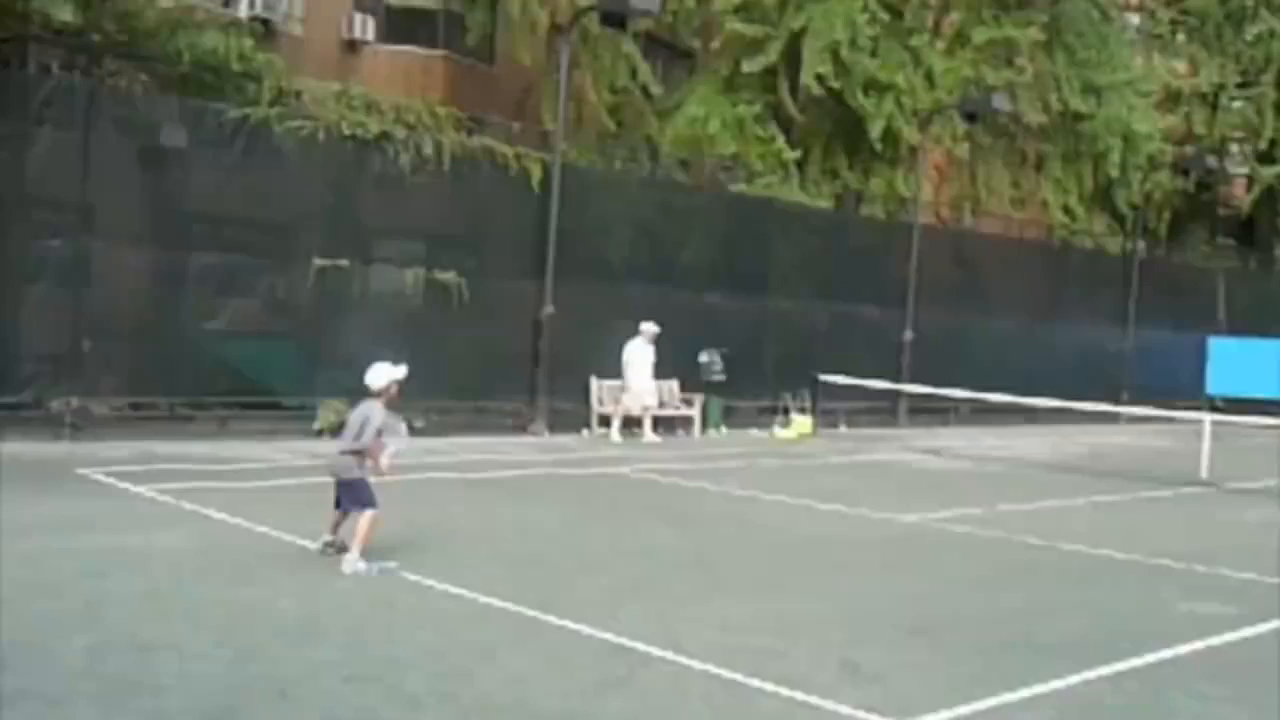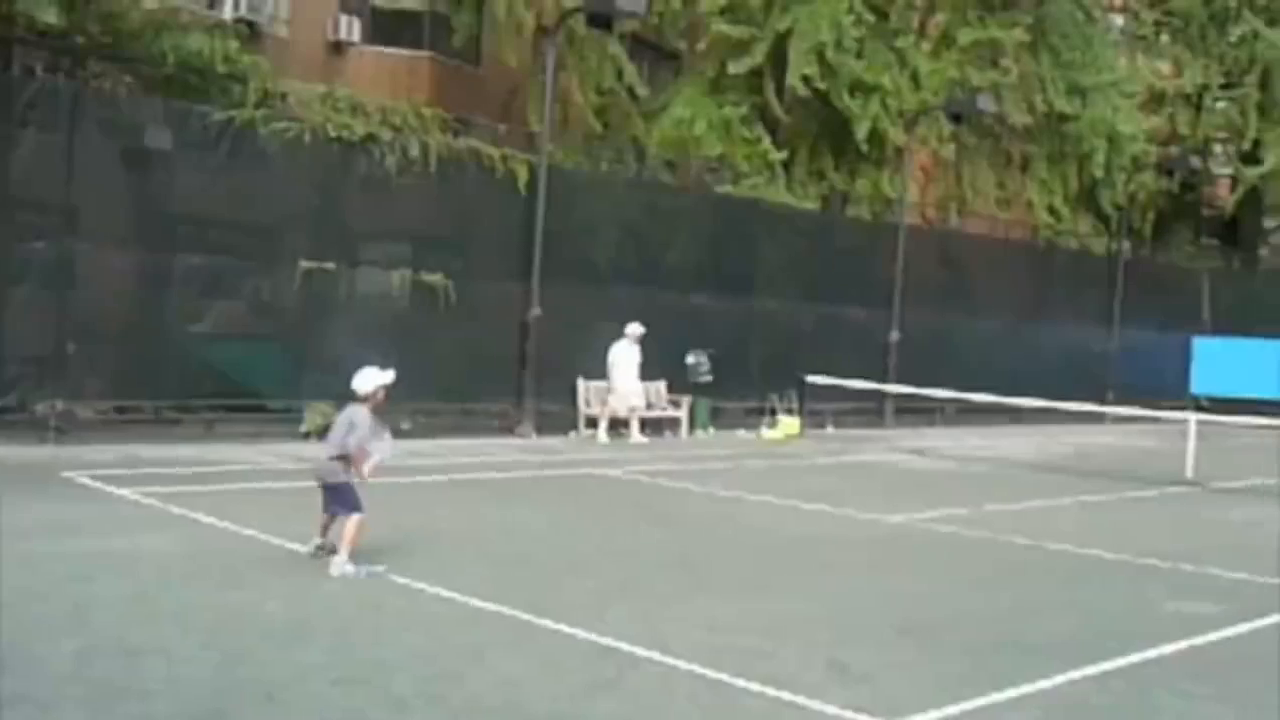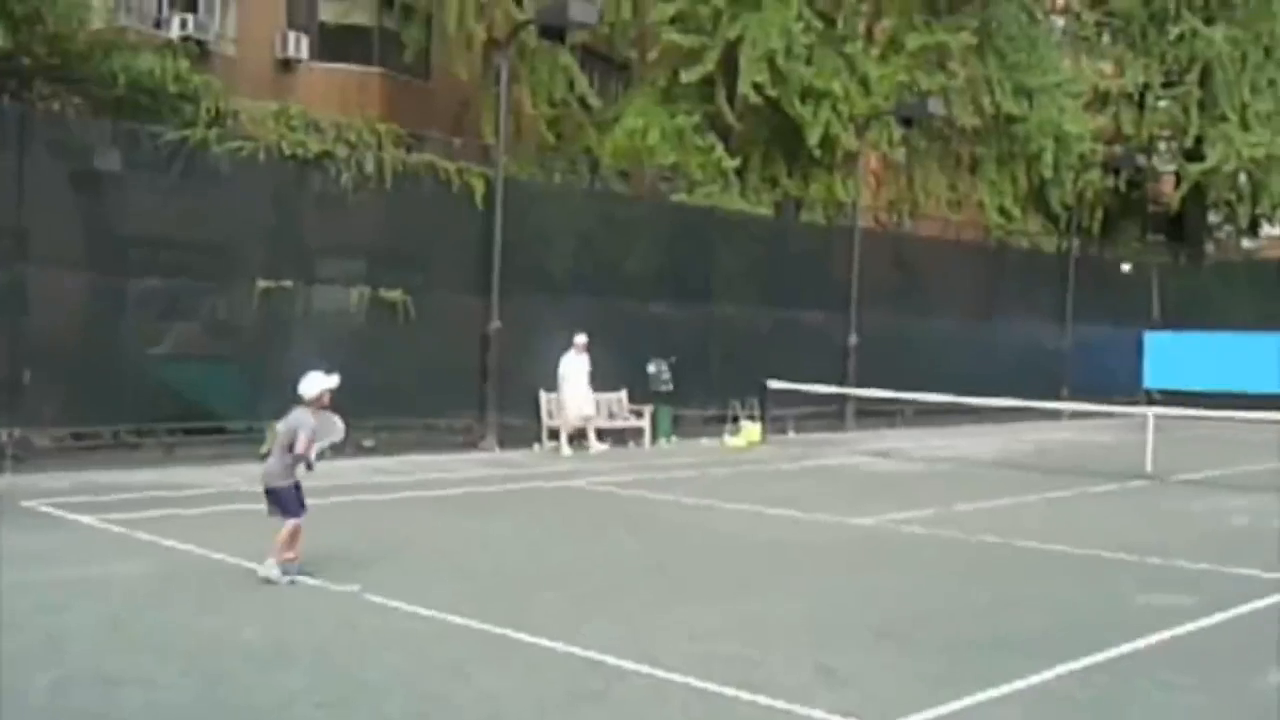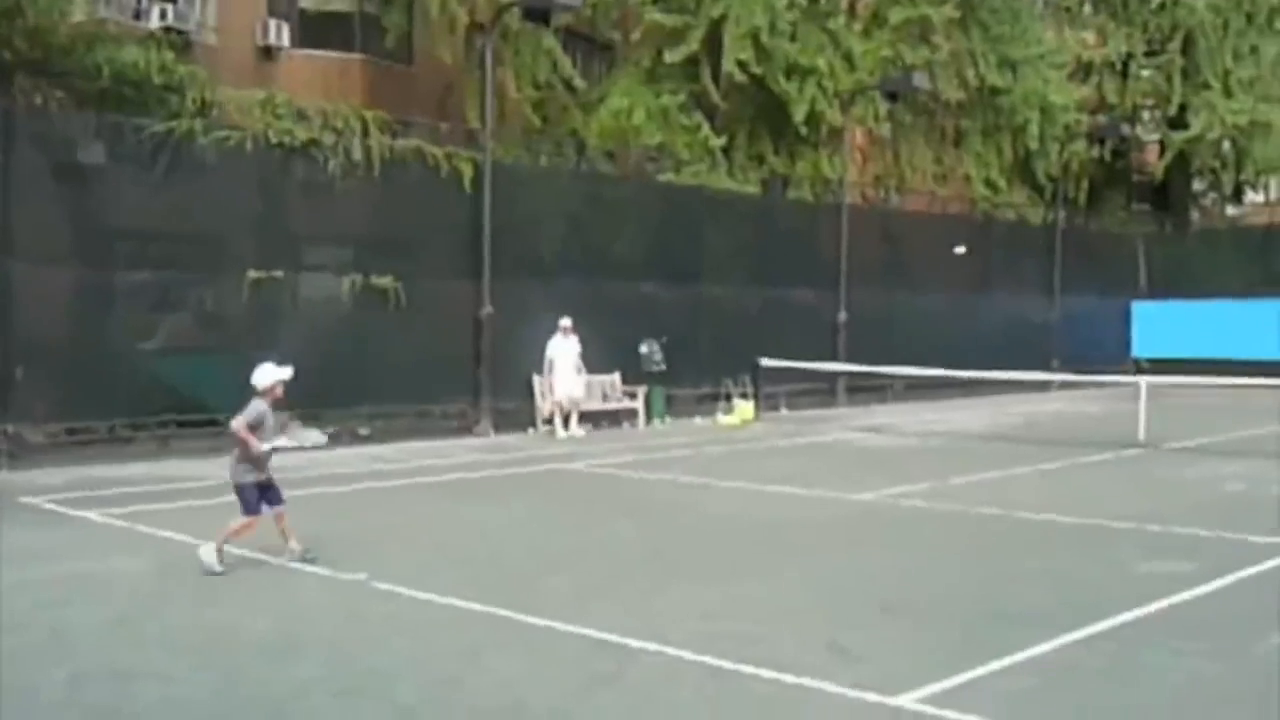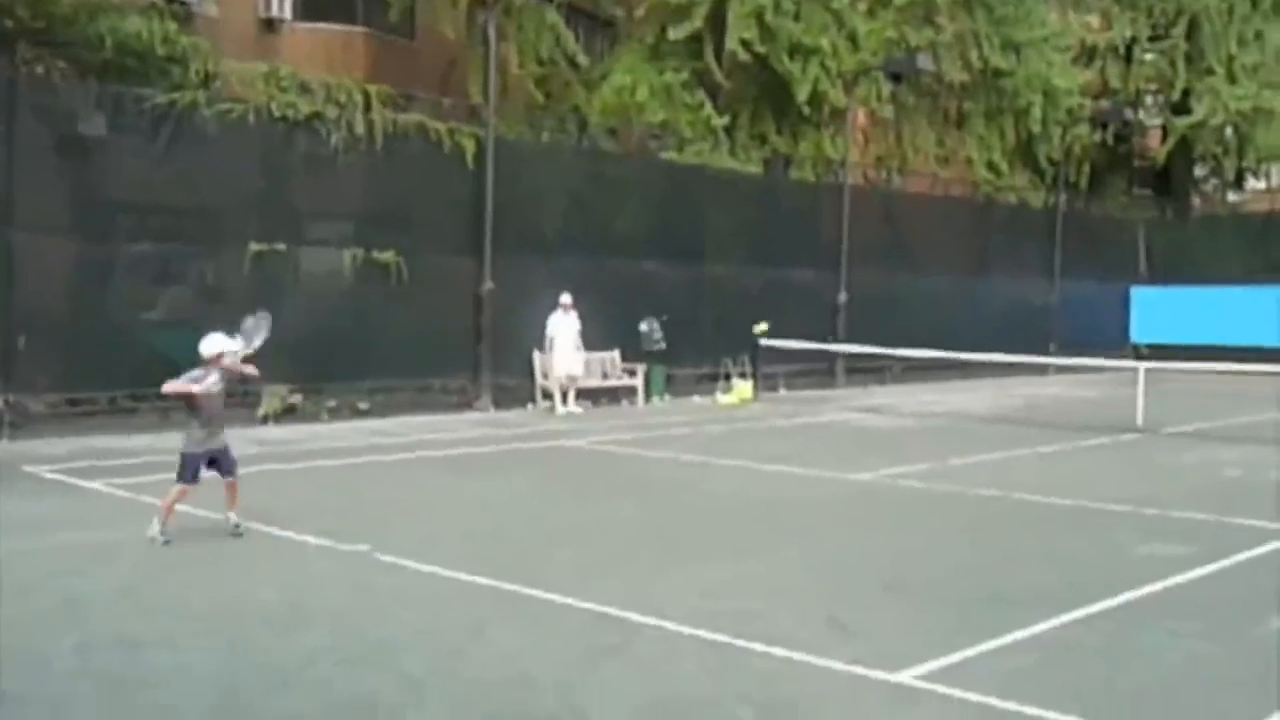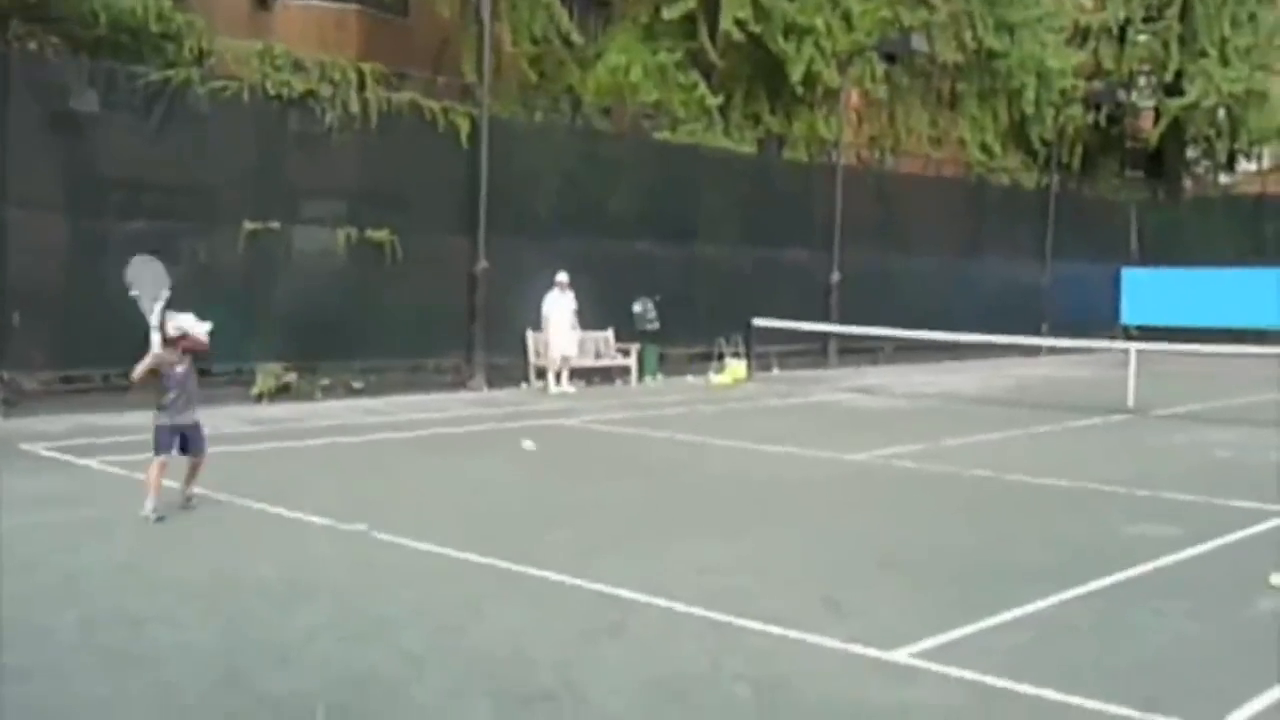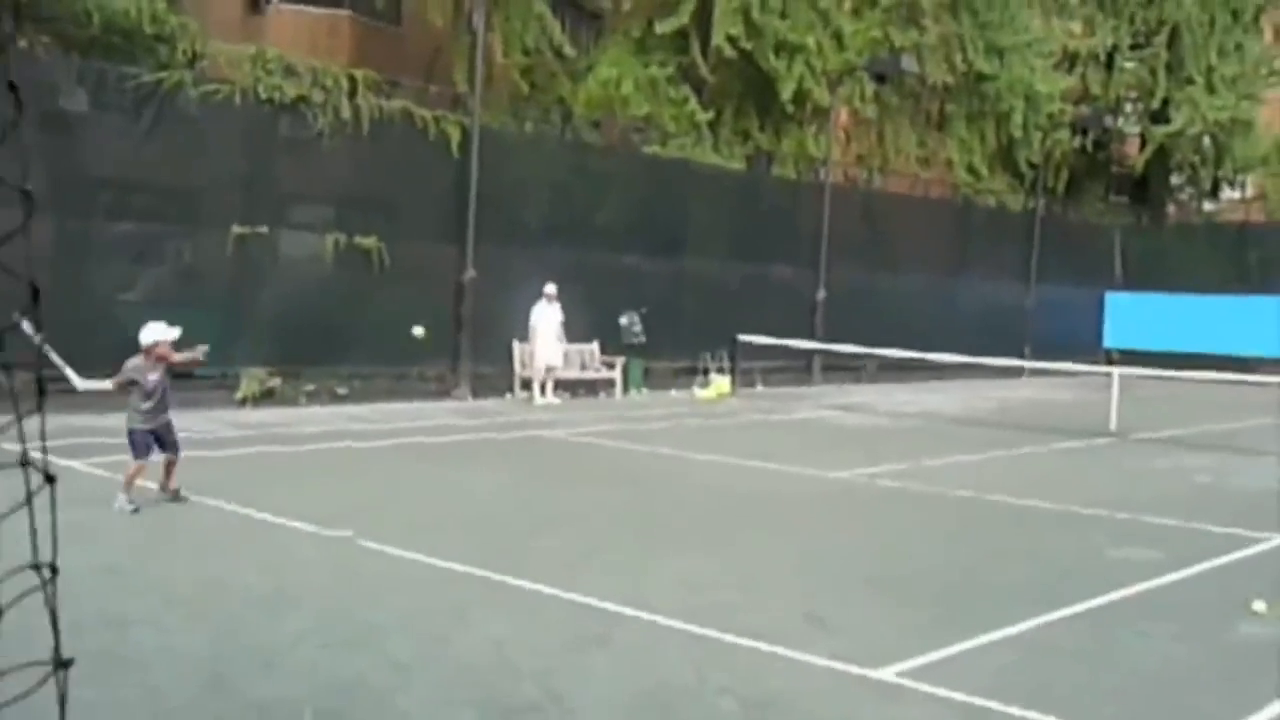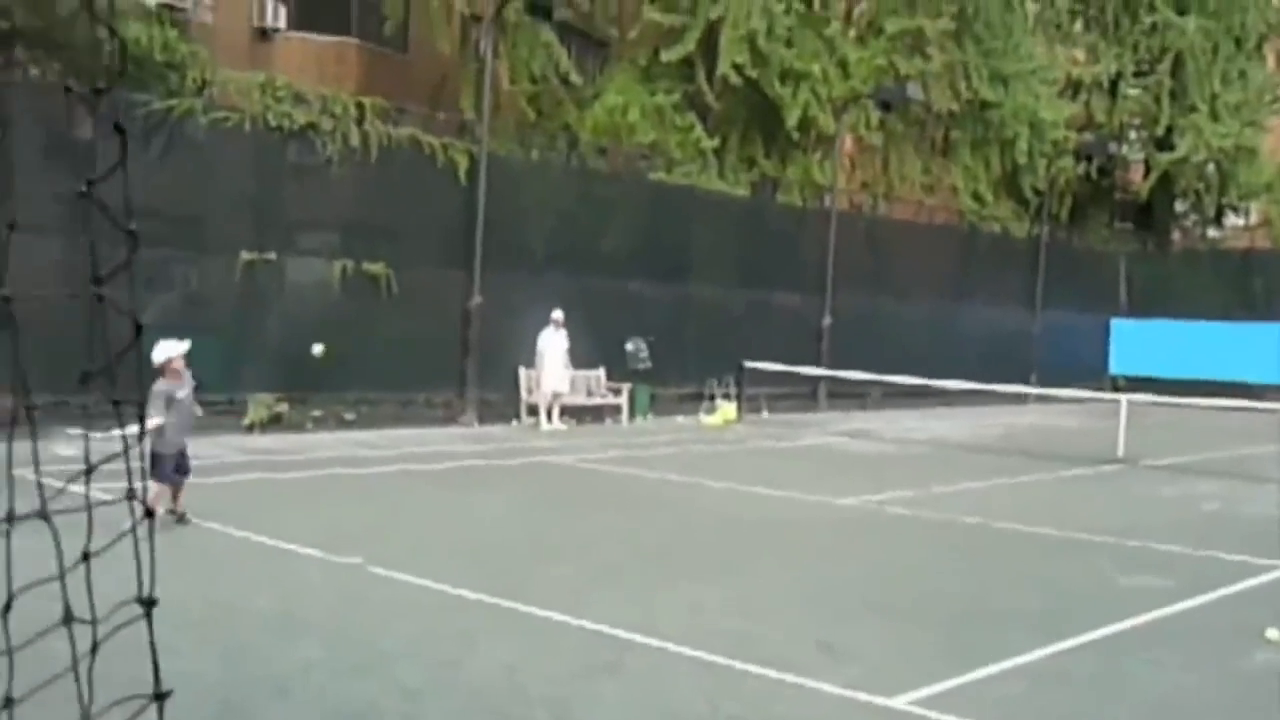
dt=0.3s
person 1, frame 1
left shoulder: (366, 405)
right shoulder: (378, 412)
right elbow: (368, 442)
left wrist: (378, 454)
right wrist: (378, 462)
left hip: (342, 463)
right hip: (351, 467)
left knee: (346, 506)
right knee: (369, 510)
left ankle: (329, 540)
right ankle: (353, 559)
person 1, frame 2
left shoulder: (352, 410)
right shoulder: (364, 419)
right elbow: (351, 447)
left wrist: (363, 460)
right wrist: (361, 468)
left hip: (328, 467)
right hip: (335, 471)
left knee: (334, 510)
right knee: (355, 515)
left ankle: (320, 542)
right ankle: (342, 562)
person 1, frame 3
left shoulder: (300, 413)
right shoulder: (308, 421)
left elbow: (279, 429)
right elbow: (300, 450)
right wrist: (309, 456)
left hip: (285, 474)
right hip: (279, 476)
left knee: (299, 515)
right knee: (293, 520)
left ankle: (290, 559)
right ankle: (271, 566)
person 1, frame 4
left shoulder: (267, 408)
right shoulder: (259, 408)
right elbow: (235, 425)
right wrist: (252, 443)
left hip: (261, 472)
right hip: (245, 472)
left knee: (279, 509)
right knee: (251, 518)
left ankle: (294, 548)
right ankle: (213, 550)
person 1, frame 5
left shoulder: (224, 372)
right shoulder: (196, 376)
left elbow: (253, 372)
right elbow: (166, 388)
left wrist: (239, 366)
right wrist: (192, 389)
left hip: (217, 440)
right hip: (195, 444)
left knee: (232, 478)
right knee: (183, 487)
left ankle: (231, 519)
right ankle: (158, 525)
person 1, frame 6
left shoulder: (190, 352)
right shoulder: (161, 357)
right elbow: (135, 377)
right wrist: (151, 356)
left hip: (189, 418)
right hip: (165, 419)
left knee: (198, 457)
right knee: (161, 460)
left ankle: (187, 491)
right ankle: (150, 506)
person 1, frame 7
left shoulder: (167, 360)
right shoulder: (133, 366)
left elbow: (183, 358)
right elbow: (116, 384)
left wrist: (196, 354)
left hip: (161, 419)
right hip: (139, 422)
left knee: (173, 455)
right knee: (140, 462)
left ankle: (168, 487)
right ankle: (124, 497)
person 1, frame 8
left shoulder: (186, 377)
right shoulder: (161, 389)
right elbow: (155, 419)
left wrist: (194, 408)
left hip: (178, 443)
right hip: (165, 447)
left knee: (182, 476)
right knee: (162, 486)
left ankle: (177, 508)
